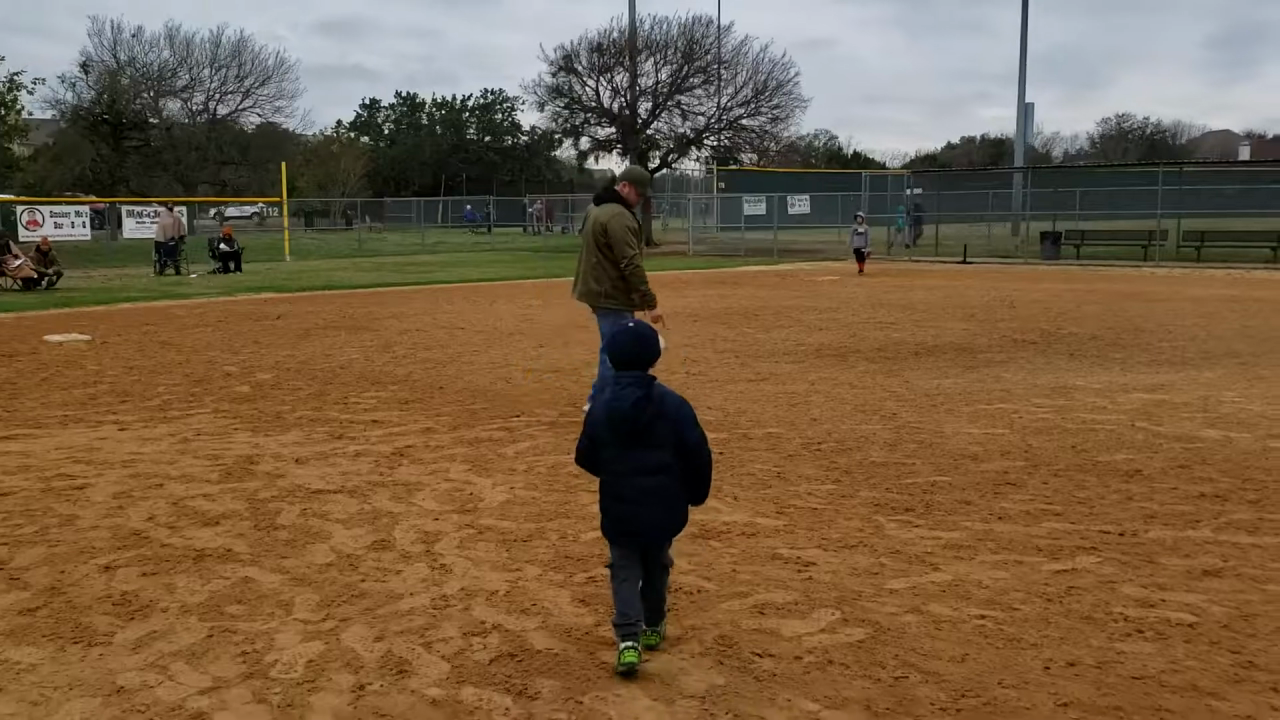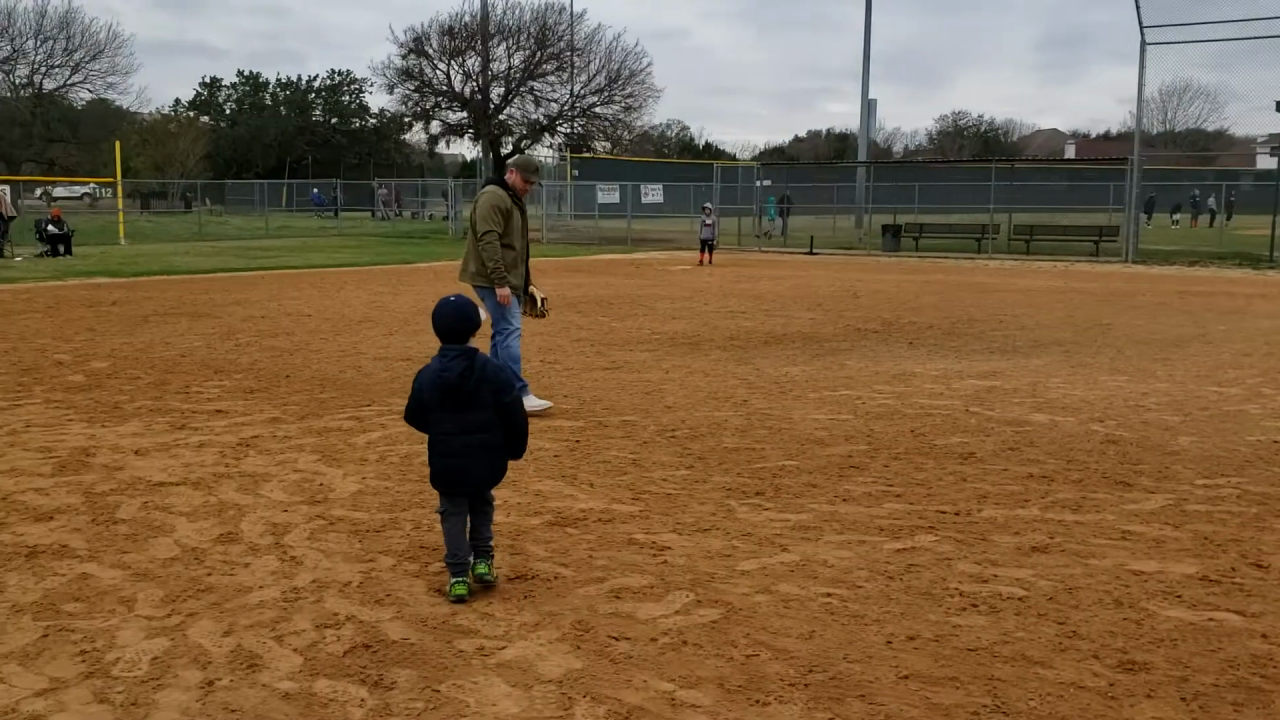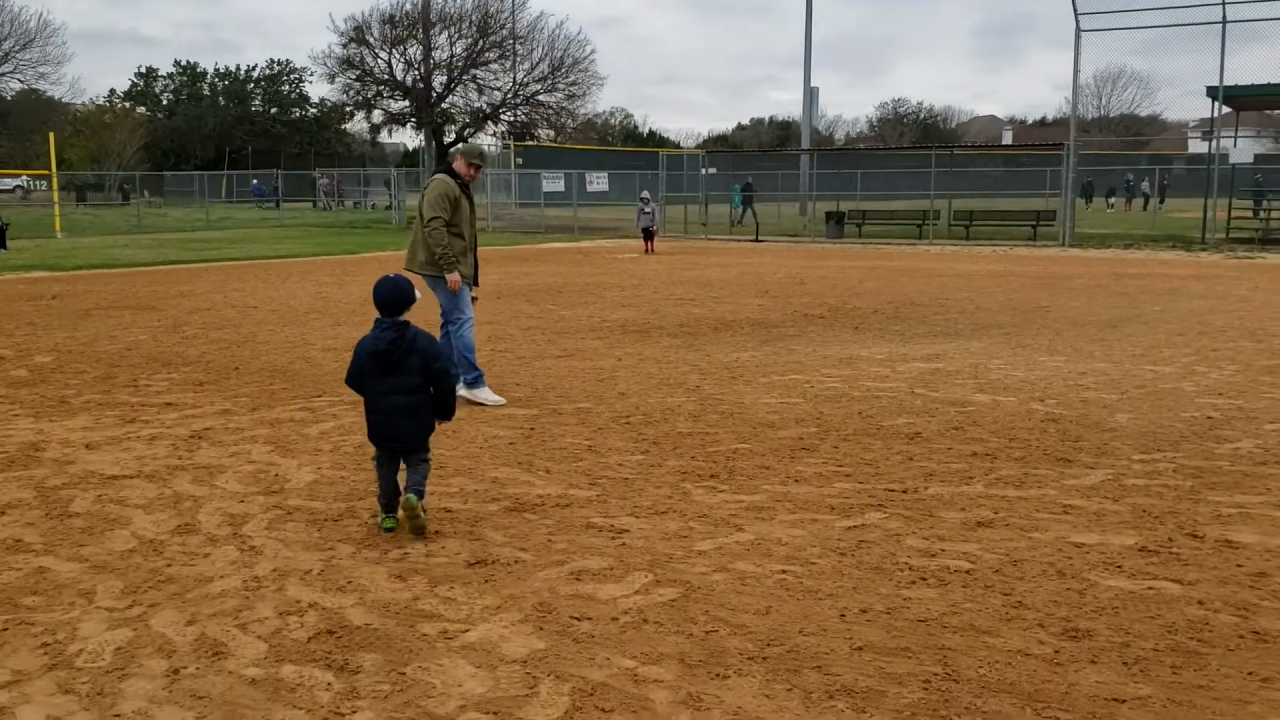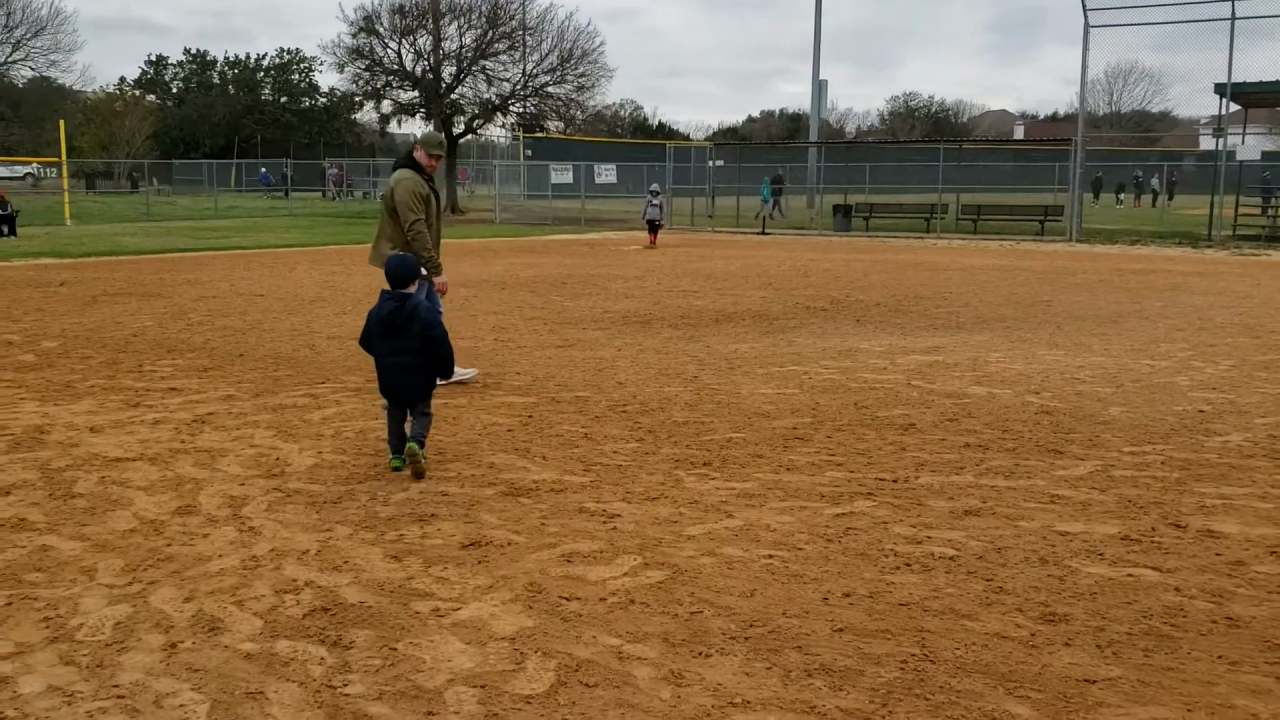
dt=0.7s
person 1, frame 1
left shoulder: (601, 407)
right shoulder: (673, 404)
left elbow: (585, 457)
right elbow: (697, 456)
right wrist: (696, 494)
left hip: (619, 508)
right hip: (664, 507)
left knee: (625, 570)
right knee: (657, 566)
left ankle: (629, 642)
right ankle: (652, 627)
person 1, frame 2
left shoulder: (427, 375)
right shoulder: (494, 371)
left elbow: (414, 418)
right elbow: (514, 416)
right wrist: (513, 450)
left hip: (446, 462)
right hip: (486, 459)
left knee: (453, 514)
right knee: (481, 505)
left ankle: (459, 576)
right ankle: (481, 562)
person 1, frame 3
left shoulder: (366, 344)
right shoulder: (423, 341)
left elbow: (354, 381)
right elbow: (444, 380)
right wrist: (445, 410)
left hip: (381, 421)
right hip: (416, 419)
left knee: (386, 463)
right knee: (418, 459)
left ankle: (388, 513)
right ankle: (413, 497)
person 1, frame 4
left shoulder: (376, 311)
right shoulder: (424, 311)
left elbow: (366, 343)
right elbow: (441, 345)
right wrist: (445, 372)
left hip: (389, 377)
right hip: (419, 376)
left knee: (395, 413)
right knee: (421, 413)
left ankle: (397, 455)
right ankle: (415, 445)
person 2, frame 1
left shoulder: (598, 208)
right shoulder: (618, 216)
right elbow: (631, 265)
right wrist: (650, 304)
left hip: (600, 289)
right hip: (611, 294)
left ankle: (597, 401)
person 2, frame 2
left shoulder: (514, 200)
right shoulder: (492, 197)
right elbow: (488, 242)
left wrist: (525, 282)
right wrist: (501, 282)
left hip: (510, 280)
right hip: (494, 279)
left knee: (504, 332)
right knee: (509, 330)
right ankle: (518, 395)
person 2, frame 3
left shoulder: (462, 190)
right shoulder: (441, 185)
right elbow: (434, 228)
left wrist: (470, 278)
right wrist: (450, 268)
left hip: (456, 269)
right hip: (443, 268)
left knee: (453, 322)
right knee: (462, 321)
right ankle: (474, 384)
person 2, frame 4
left shoulder: (422, 179)
right shoulder: (407, 181)
right elbow: (415, 231)
left wrist: (434, 267)
right wrist: (436, 270)
left hip: (417, 262)
left knee: (432, 313)
